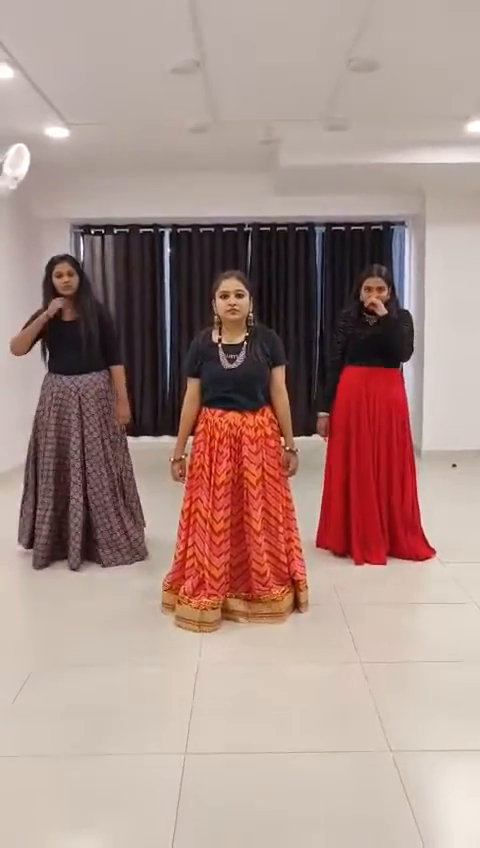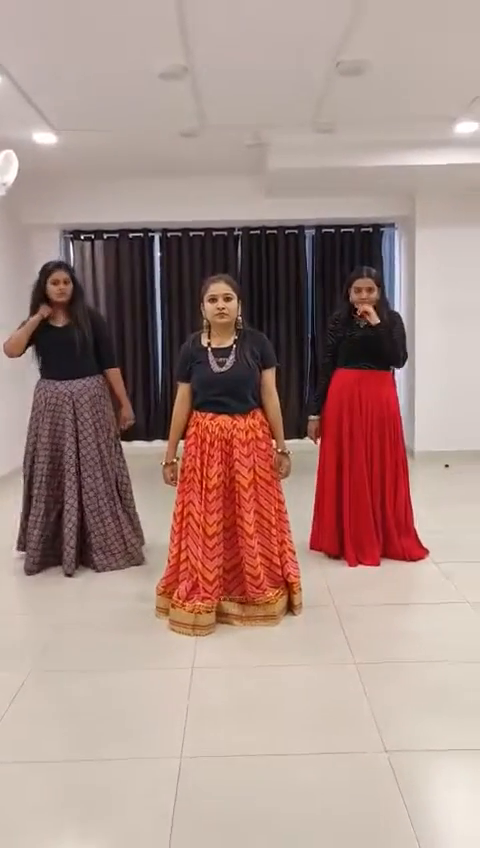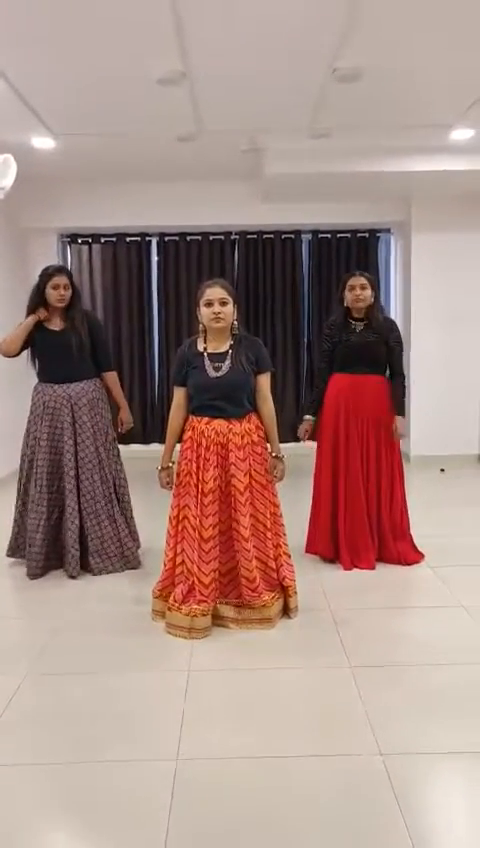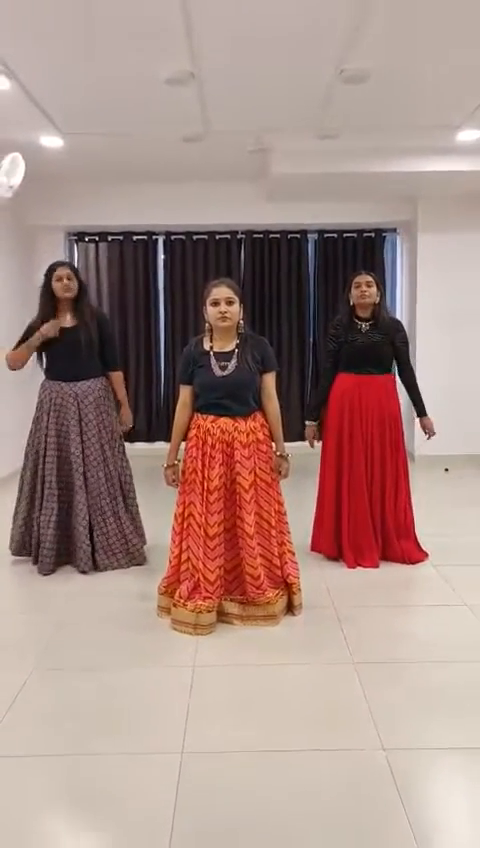
dt=0.3s
person 1, frame 1
left shoulder: (267, 340)
right shoulder: (202, 344)
left elbow: (279, 394)
right elbow: (192, 399)
left wrist: (290, 444)
right wrist: (178, 451)
left hip: (259, 437)
right hip: (214, 439)
left knee: (260, 515)
right knee: (213, 517)
left ankle: (262, 588)
right ankle: (210, 591)
person 1, frame 2
left shoulder: (257, 343)
right shoulder: (192, 348)
left elbow: (270, 396)
right elbow: (182, 403)
left wrist: (281, 447)
right wrist: (169, 455)
left hip: (249, 440)
right hip: (205, 442)
left knee: (252, 518)
right knee: (205, 521)
left ankle: (256, 592)
right ankle: (202, 594)
person 1, frame 3
left shoulder: (252, 347)
right shoulder: (187, 353)
left elbow: (265, 401)
right elbow: (178, 407)
left wrist: (276, 451)
right wrist: (165, 460)
left hip: (245, 445)
right hip: (200, 447)
left knee: (248, 522)
right knee: (200, 524)
left ankle: (251, 594)
right ankle: (198, 597)
person 1, frame 4
left shoulder: (258, 347)
right shoulder: (193, 352)
left elbow: (270, 400)
right elbow: (184, 406)
left wrist: (281, 450)
right wrist: (171, 458)
left hip: (250, 443)
right hip: (206, 444)
left knee: (252, 521)
right knee: (206, 522)
left ankle: (256, 592)
right ankle: (203, 594)
person 2, frame 1
left shoulder: (97, 313)
right shoulder: (43, 316)
left elbow: (114, 359)
right elbow: (17, 348)
left wrist: (122, 400)
right wrist: (48, 314)
left hip: (95, 394)
right hip: (58, 397)
left knee: (99, 467)
right knee: (57, 468)
left ankle: (107, 540)
right ankle: (56, 539)
person 2, frame 2
left shoulder: (90, 318)
right shoulder: (36, 323)
left elbow: (109, 363)
left wrist: (125, 403)
right wrist: (37, 317)
left hip: (89, 399)
right hip: (51, 402)
left knee: (94, 472)
right knee: (52, 474)
left ankle: (103, 544)
right ankle: (50, 545)
person 2, frame 3
left shoulder: (86, 321)
right shoulder: (34, 327)
left elbow: (106, 366)
left wrist: (123, 406)
right wrist: (33, 318)
left hip: (87, 403)
right hip: (49, 406)
left knee: (92, 475)
right knee: (49, 477)
left ankle: (100, 548)
right ankle: (47, 548)
person 2, frame 4
left shoulder: (96, 319)
right shoulder: (42, 325)
left elbow: (113, 365)
right elbow: (13, 361)
left wrist: (124, 405)
right wrist: (39, 336)
left hip: (94, 401)
right hip: (56, 402)
left knee: (98, 473)
right knee: (56, 475)
left ankle: (106, 544)
right ankle: (53, 544)
person 3, frame 1
left shoulder: (401, 317)
right shoulder: (348, 318)
left elbow: (404, 353)
right elbow: (335, 364)
left wrist: (384, 316)
right wrist: (324, 408)
left hip: (388, 398)
right hip: (351, 397)
left knee: (391, 469)
right knee: (352, 469)
left ankle: (397, 537)
right ankle: (353, 537)
person 3, frame 2
left shoulder: (392, 320)
right shoulder: (338, 321)
left elbow: (399, 360)
right elbow: (326, 367)
left wrist: (377, 323)
right wrist: (315, 412)
left hip: (380, 399)
right hip: (343, 399)
left knee: (383, 471)
right knee: (345, 471)
left ankle: (391, 538)
right ankle: (346, 539)
person 3, frame 3
left shoulder: (387, 327)
right shoulder: (333, 327)
left elbow: (397, 373)
right elbow: (323, 373)
left wrist: (398, 413)
right wrist: (310, 415)
left hip: (377, 405)
right hip: (339, 404)
left knee: (380, 475)
right knee: (341, 475)
left ankle: (386, 543)
right ankle: (343, 543)
person 3, frame 4
left shoulder: (393, 327)
right shoulder: (339, 327)
left elbow: (406, 370)
right elbow: (327, 372)
left wrist: (422, 413)
right wrist: (313, 417)
left hip: (382, 403)
right hip: (345, 403)
left knee: (385, 473)
right knee: (347, 473)
left ankle: (391, 542)
right ankle: (349, 542)
